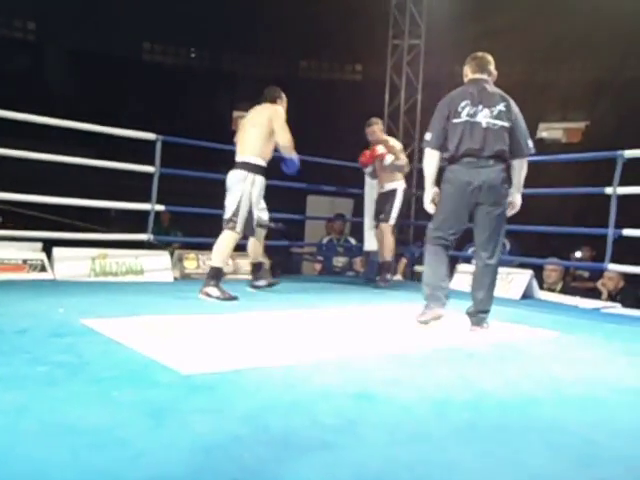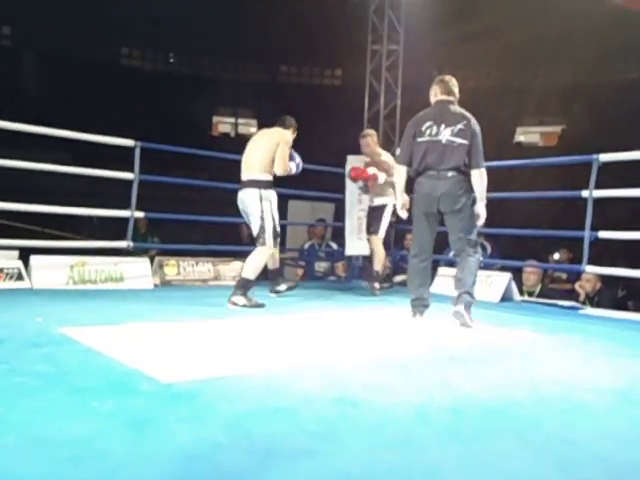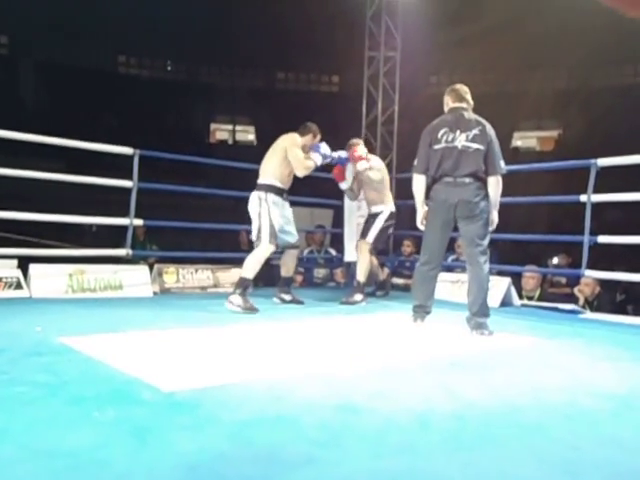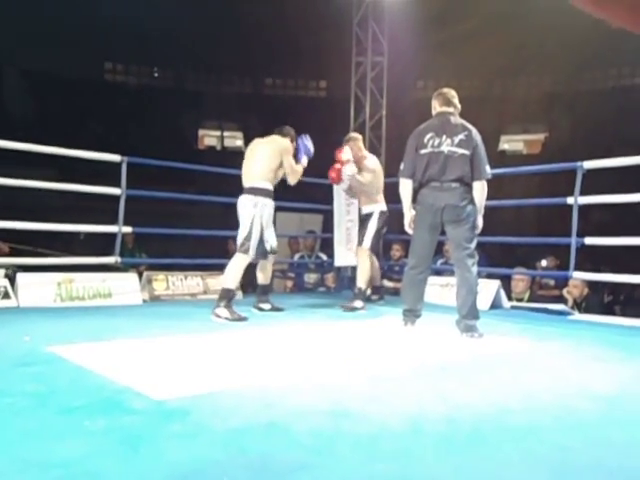
dt=0.7s
person 1, frame 1
left shoulder: (452, 100)
right shoulder: (506, 103)
left elbow: (433, 148)
right elbow: (520, 155)
left wrist: (429, 185)
right wrist: (516, 191)
left hip: (459, 174)
right hip: (494, 176)
left knee: (438, 239)
right knee: (488, 251)
left ankle: (435, 302)
right ankle: (479, 316)
person 1, frame 2
left shoulder: (418, 120)
right shoulder: (468, 121)
left elbow: (402, 163)
right elbow: (477, 167)
left wrist: (400, 194)
right wrist: (481, 201)
left hip: (425, 186)
right hip: (457, 187)
left knee: (421, 249)
right knee: (467, 248)
left ankle: (418, 307)
right ankle: (463, 301)
person 1, frame 3
left shoulder: (434, 128)
right shoulder: (484, 128)
left elbow: (420, 173)
right elbow: (495, 175)
left wrist: (420, 205)
right wrist: (494, 207)
left hip: (441, 194)
right hip: (473, 195)
left knee: (429, 257)
right knee: (477, 258)
left ankle: (419, 313)
right ankle: (478, 321)
person 1, frame 4
left shoulder: (421, 133)
right shoulder: (470, 132)
left elbow: (406, 177)
right elbow: (479, 180)
left wrist: (407, 209)
right wrist: (479, 212)
left hip: (427, 199)
right hip: (459, 199)
left knee: (418, 260)
right knee: (465, 261)
left ankle: (410, 317)
right ankle: (468, 323)
person 2, frame 1
left shoulder: (253, 112)
right shoulder: (275, 110)
left elbow: (238, 138)
right elbow: (285, 141)
right wrist: (292, 156)
left hip: (240, 173)
right hip: (250, 175)
left knee: (259, 227)
right knee: (234, 228)
left ankle: (257, 276)
right ankle: (210, 284)
person 2, frame 2
left shoulder: (262, 134)
right shoulder: (284, 135)
right elbow: (279, 169)
left wrist: (285, 160)
right wrist: (293, 167)
left hip: (246, 192)
right hip: (260, 192)
left knee: (272, 238)
right knee: (266, 244)
left ankle: (277, 282)
right ankle: (238, 293)
person 2, frame 3
left shoulder: (294, 145)
right shoulder: (291, 140)
left elbow: (302, 163)
right elbow: (301, 171)
left wrist: (330, 156)
right wrist: (316, 158)
left hip: (279, 200)
right hip: (266, 197)
left knee: (292, 245)
right knee: (266, 246)
left ankle: (283, 292)
right ankle: (238, 294)
person 2, frame 4
left shoulder: (257, 143)
right shoulder: (284, 143)
right elbow: (292, 178)
left wrist: (283, 168)
right wrist: (303, 158)
left hip: (250, 199)
right hip: (259, 200)
left knee: (268, 251)
right knee: (245, 252)
left ankle: (262, 300)
right ankle: (222, 306)
person 3, frame 1
left shoulder: (393, 144)
right shoulder: (373, 148)
left elbow: (404, 168)
left wrist: (386, 157)
right wrist: (366, 164)
left hip: (395, 190)
right hip: (382, 191)
left knee: (385, 227)
right knee: (379, 231)
left ankle: (387, 271)
right ankle: (383, 268)
person 3, frame 2
left shoulder: (386, 159)
right shoulder: (367, 162)
left wrist: (379, 176)
right wrist: (358, 179)
left hip: (385, 205)
right hip: (373, 205)
left knee: (376, 240)
right knee: (374, 243)
left ankle: (376, 280)
right ankle: (385, 278)
person 3, frame 3
left shoulder: (374, 163)
right shoulder: (360, 167)
left elbow: (376, 181)
right elbow: (353, 196)
left wrist: (361, 162)
right wrist: (342, 181)
left hip: (385, 212)
right hip: (374, 213)
left knee: (363, 246)
right knee: (365, 249)
left ankle: (358, 292)
right ankle: (382, 284)
person 3, frame 4
left shoulder: (370, 162)
right shoulder: (358, 164)
left elbow: (363, 186)
right elbow: (354, 191)
left wrist: (347, 166)
right wrist: (341, 180)
left hip: (376, 212)
right hip: (366, 212)
left knee: (363, 252)
right knee: (370, 253)
left ankle: (359, 299)
right ankle: (377, 290)
